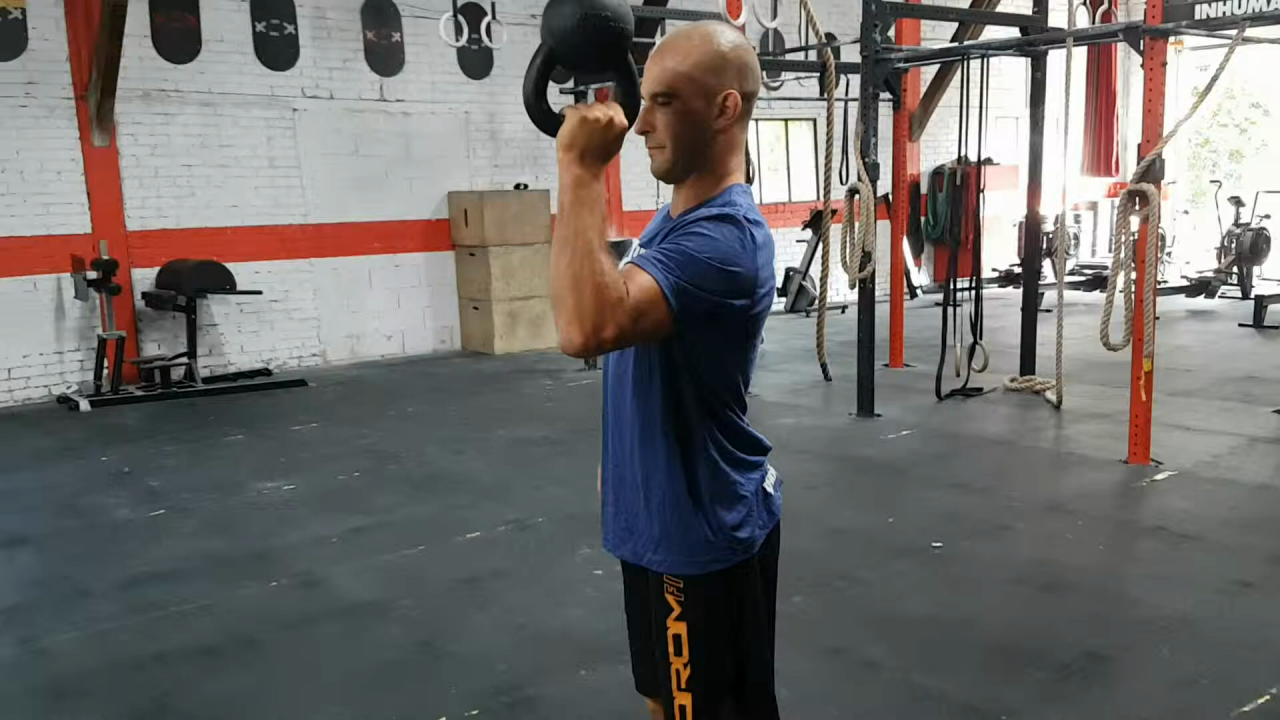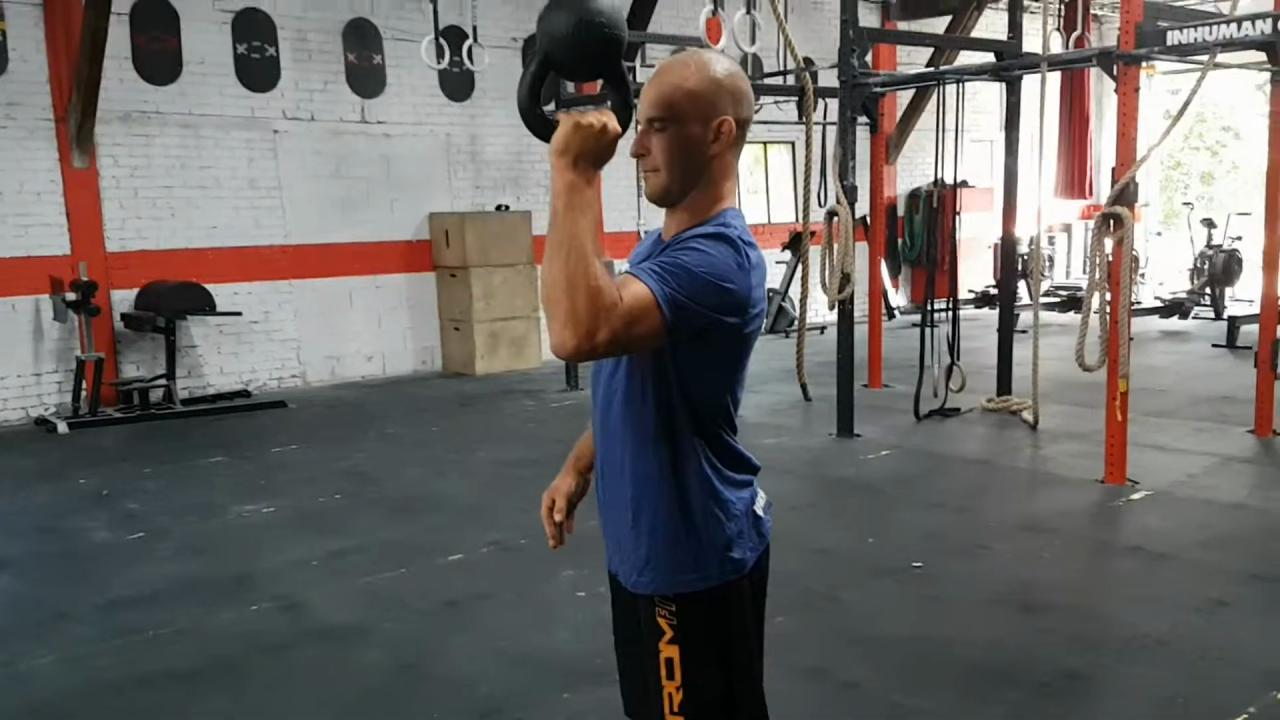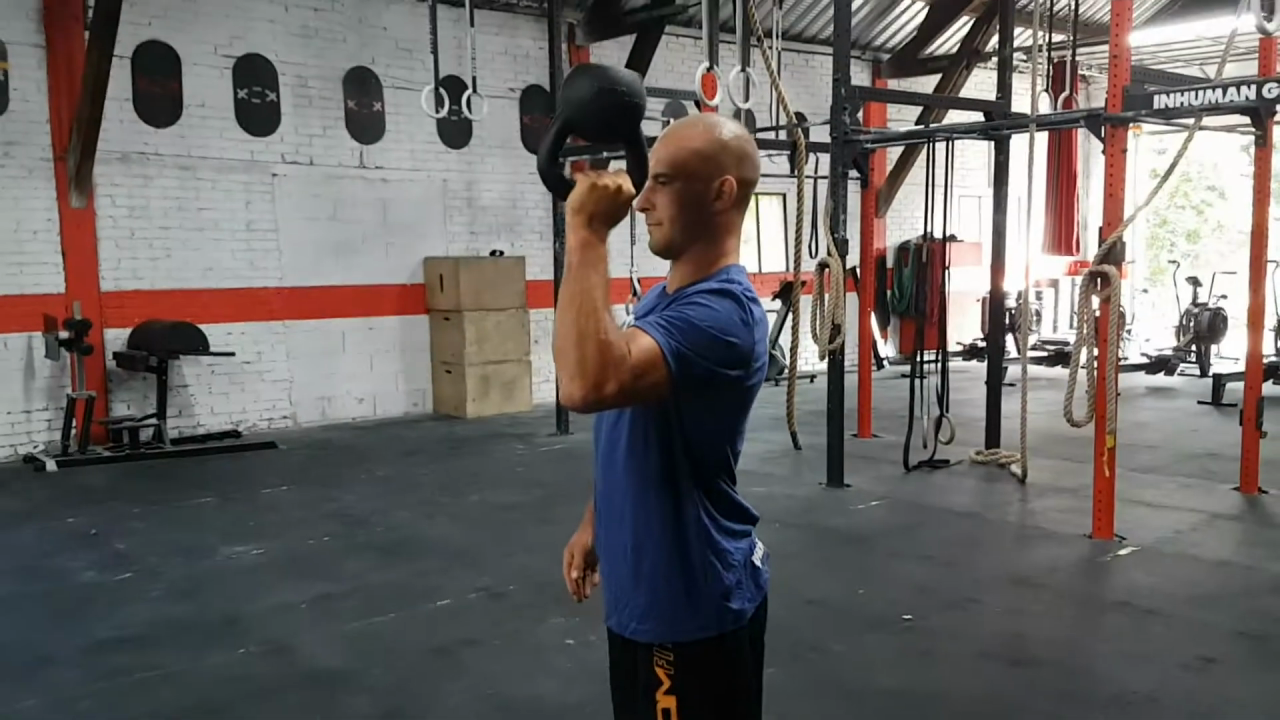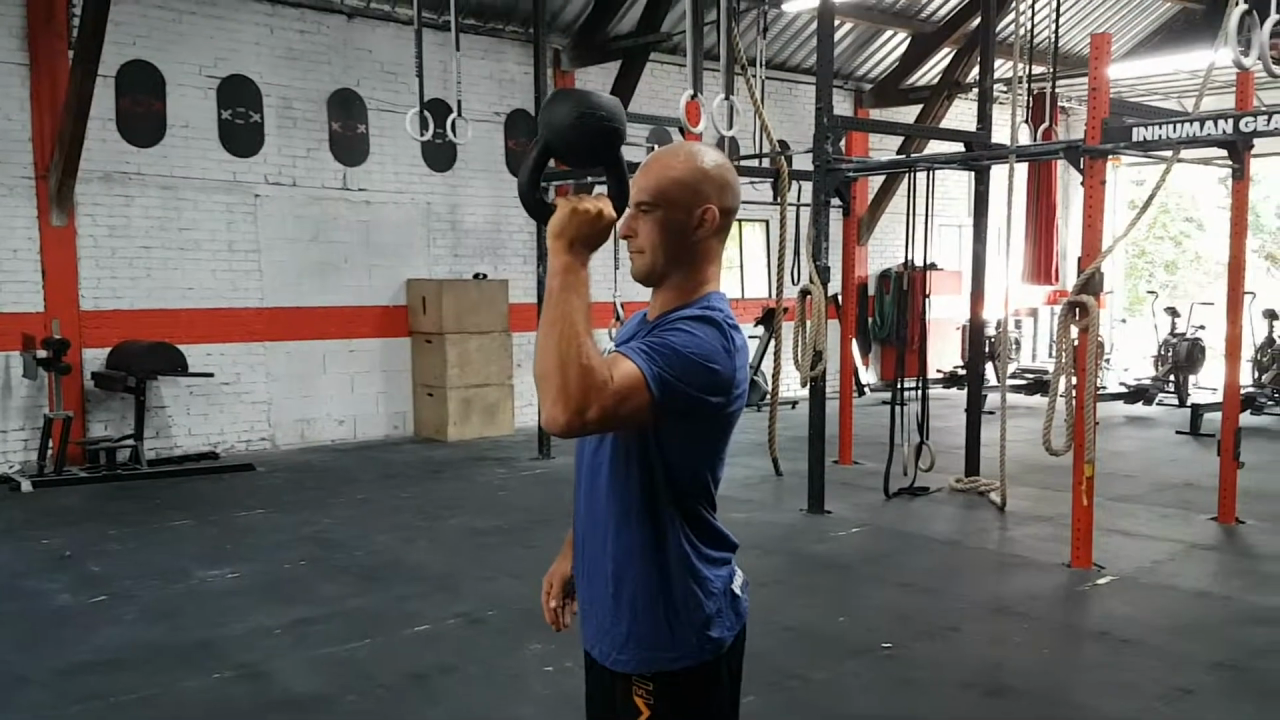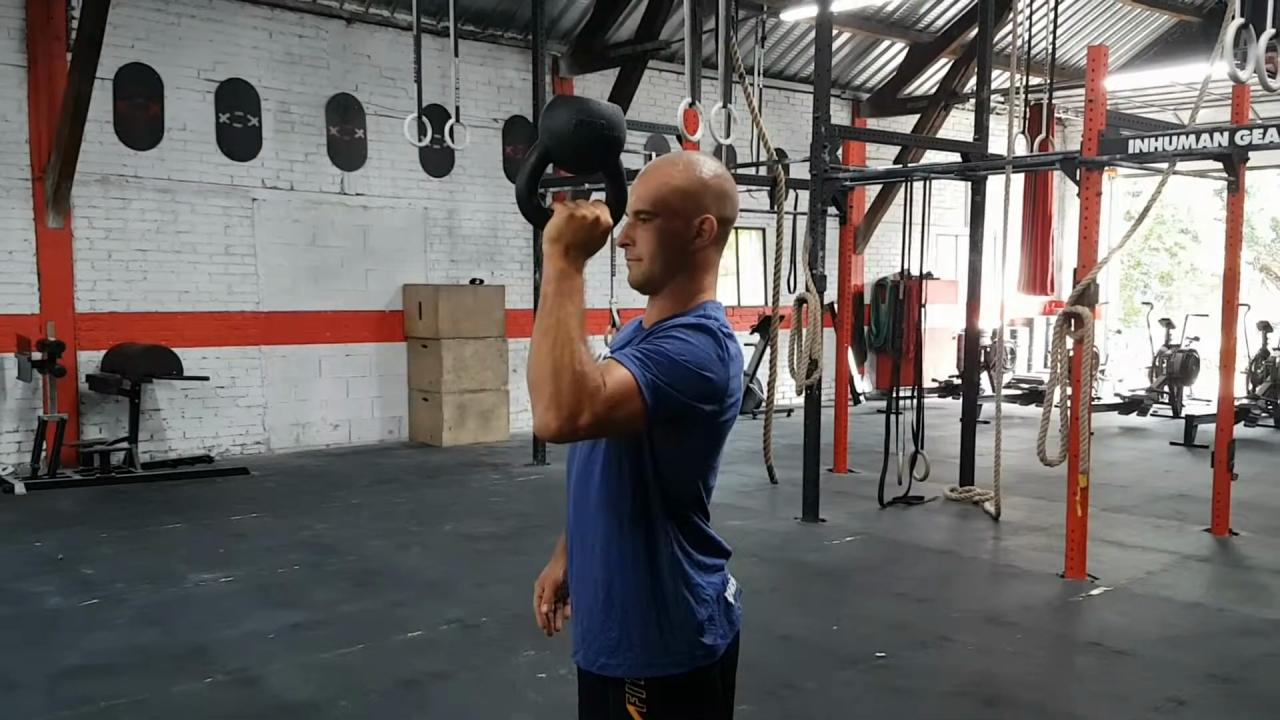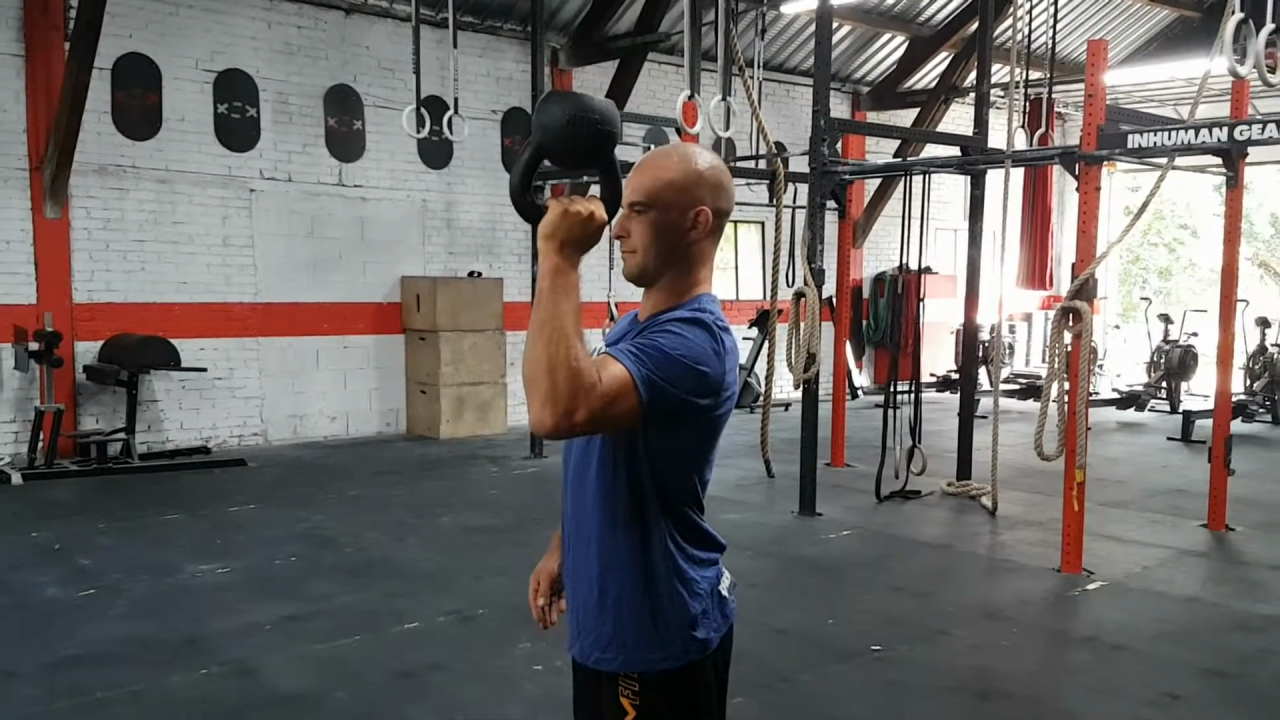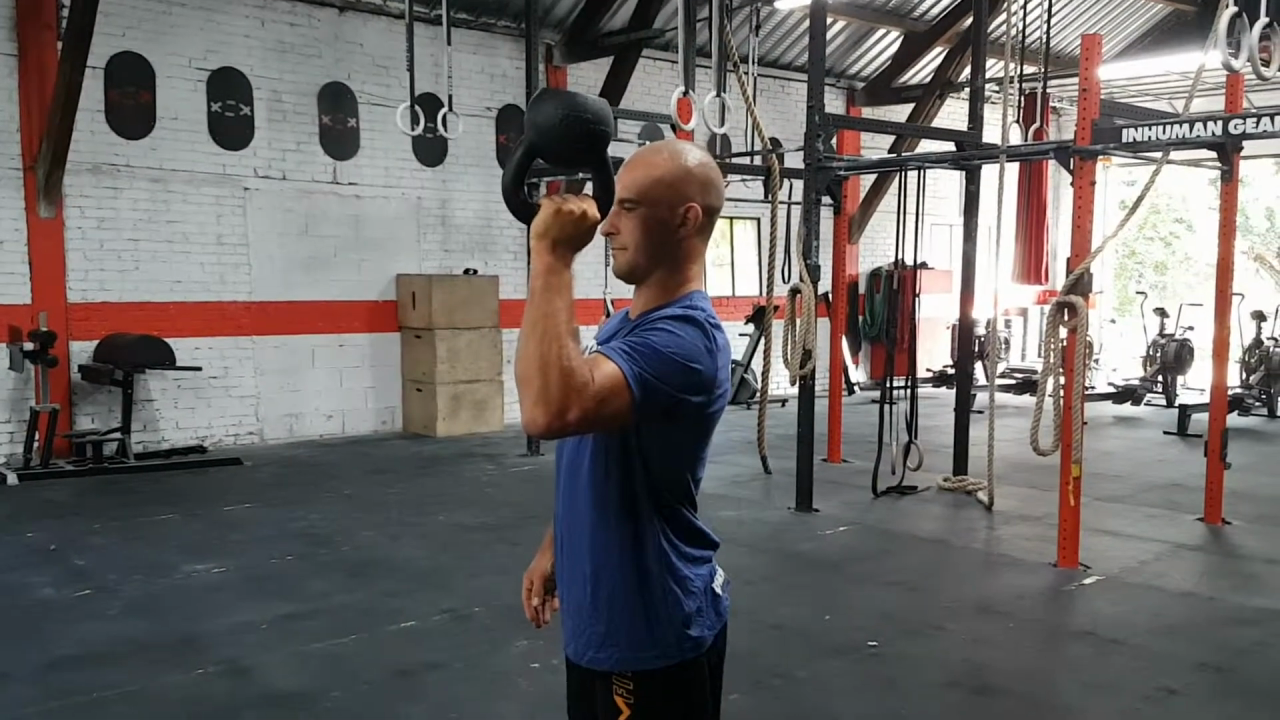
dt=0.7s
person 1, frame 1
left shoulder: (724, 236)
right shoulder: (679, 218)
left elbow: (587, 327)
left wrist: (580, 169)
left hip: (706, 530)
right hip: (660, 518)
person 1, frame 2
left shoulder: (718, 256)
right shoulder: (663, 244)
left elbow: (579, 332)
left wrist: (573, 174)
right wrist: (577, 468)
left hip: (697, 551)
right hip: (649, 541)
person 1, frame 3
left shoulder: (722, 311)
right shoulder: (665, 299)
left elbow: (587, 383)
left wrist: (586, 232)
right wrist: (594, 524)
left hip: (694, 605)
right hip: (645, 592)
person 1, frame 4
left shoulder: (702, 339)
right shoulder: (646, 325)
left elbow: (569, 409)
left wrist: (567, 255)
right wrist: (574, 552)
left hip: (673, 632)
right hip: (622, 618)
person 1, frame 5
left shoulder: (698, 347)
right shoulder: (641, 332)
left elbow: (562, 414)
left wrist: (564, 260)
right wrist: (567, 556)
left hip: (667, 636)
right hip: (615, 623)
person 1, frame 6
left shoulder: (693, 341)
right shoulder: (637, 325)
left elbow: (558, 411)
left wrist: (559, 257)
right wrist: (563, 548)
left hip: (660, 630)
right hip: (611, 617)
person 1, frame 7
left shoulder: (684, 338)
right shoulder: (626, 323)
left elbow: (550, 410)
left wrist: (552, 255)
right wrist: (555, 546)
left hip: (655, 629)
right hip: (605, 616)
